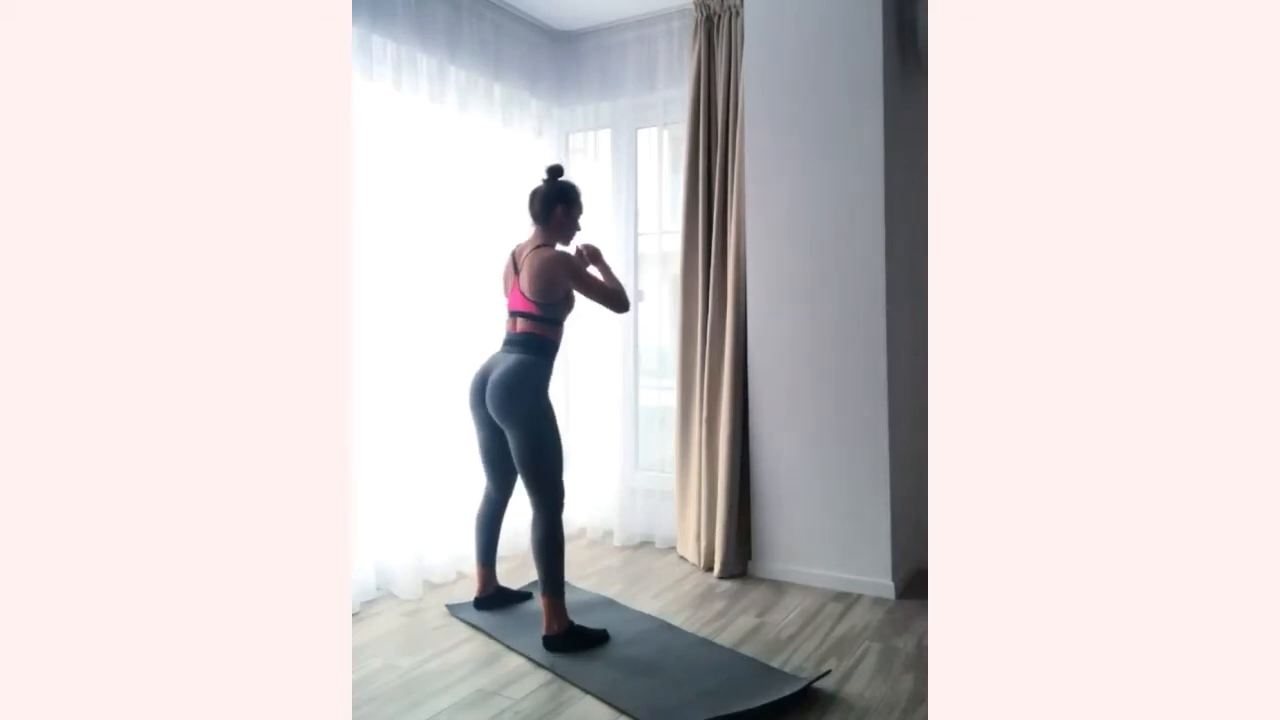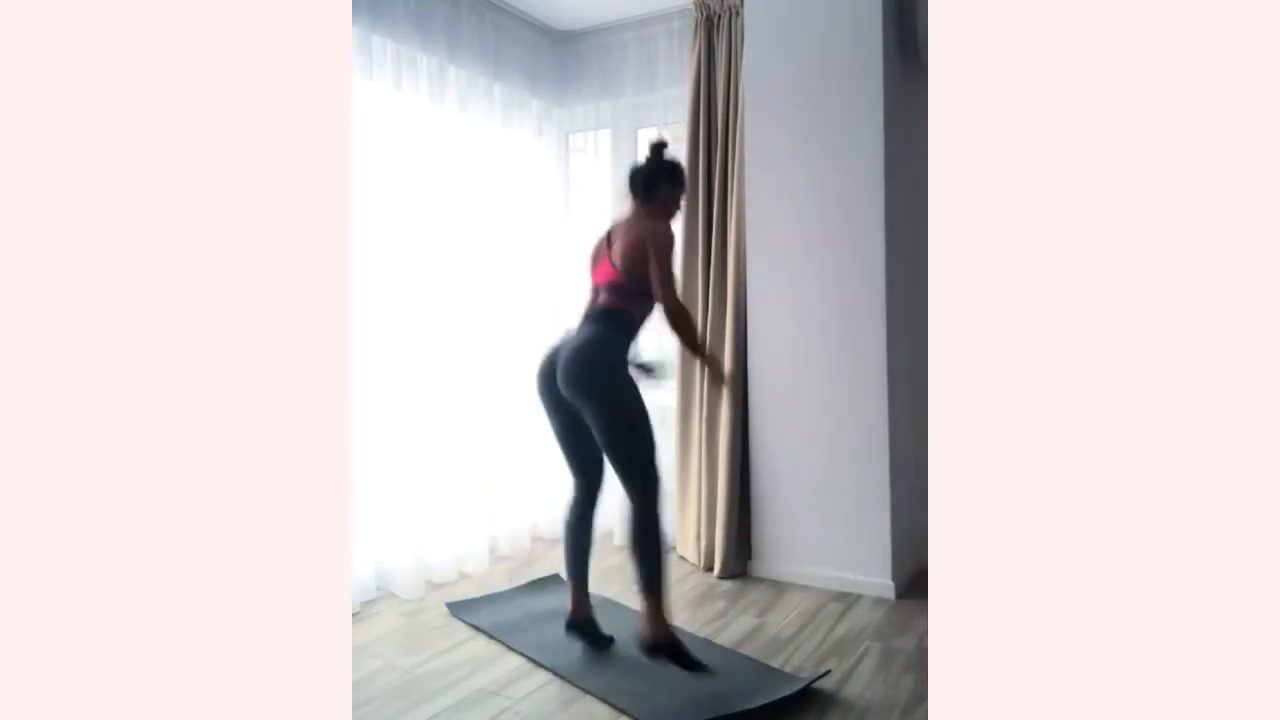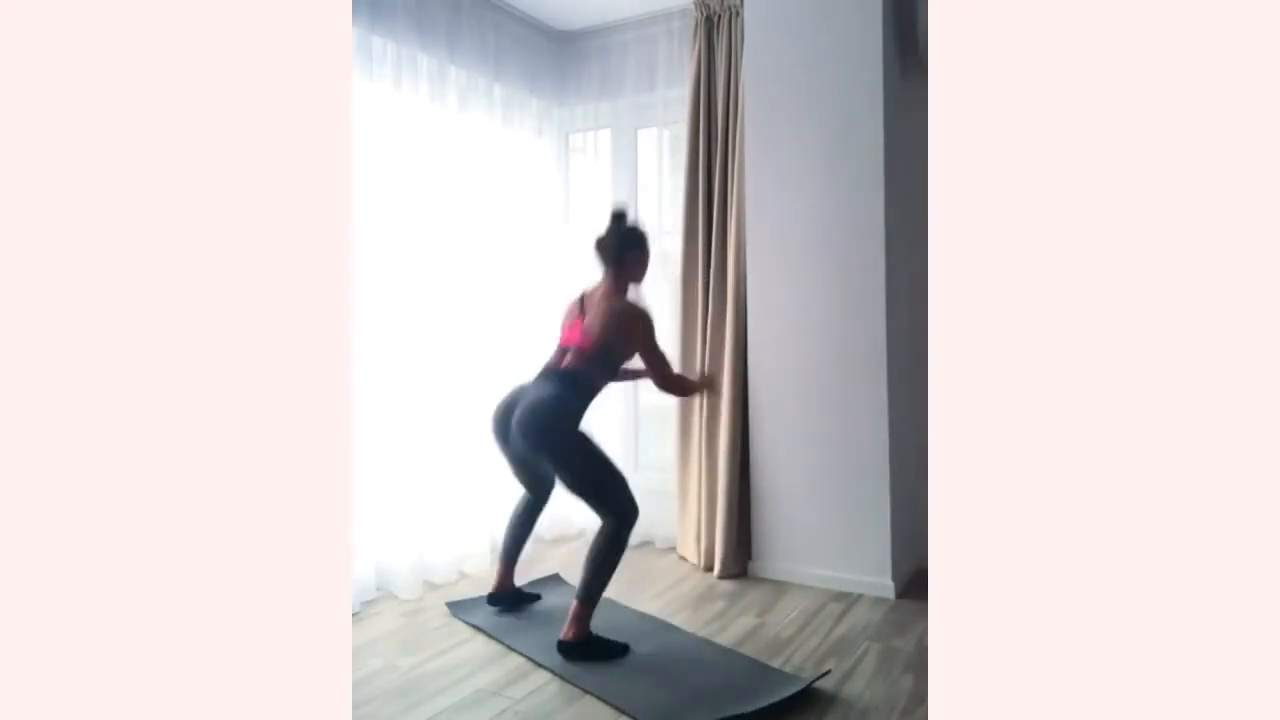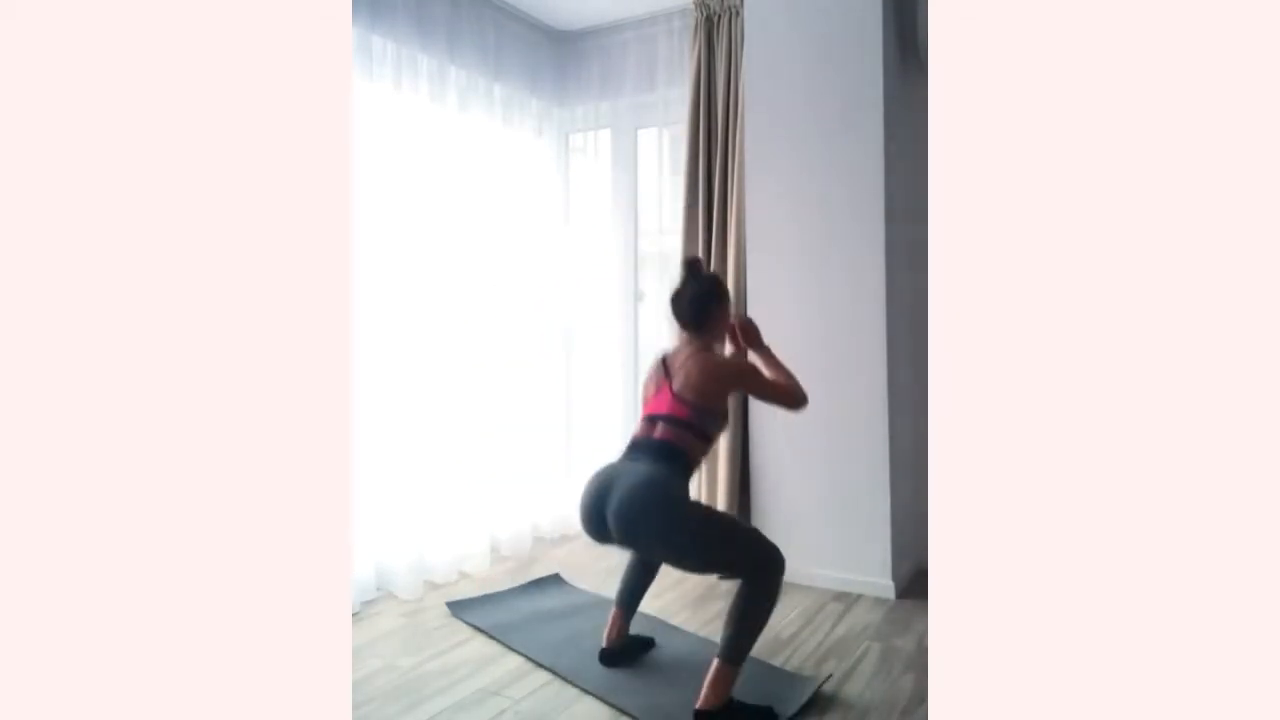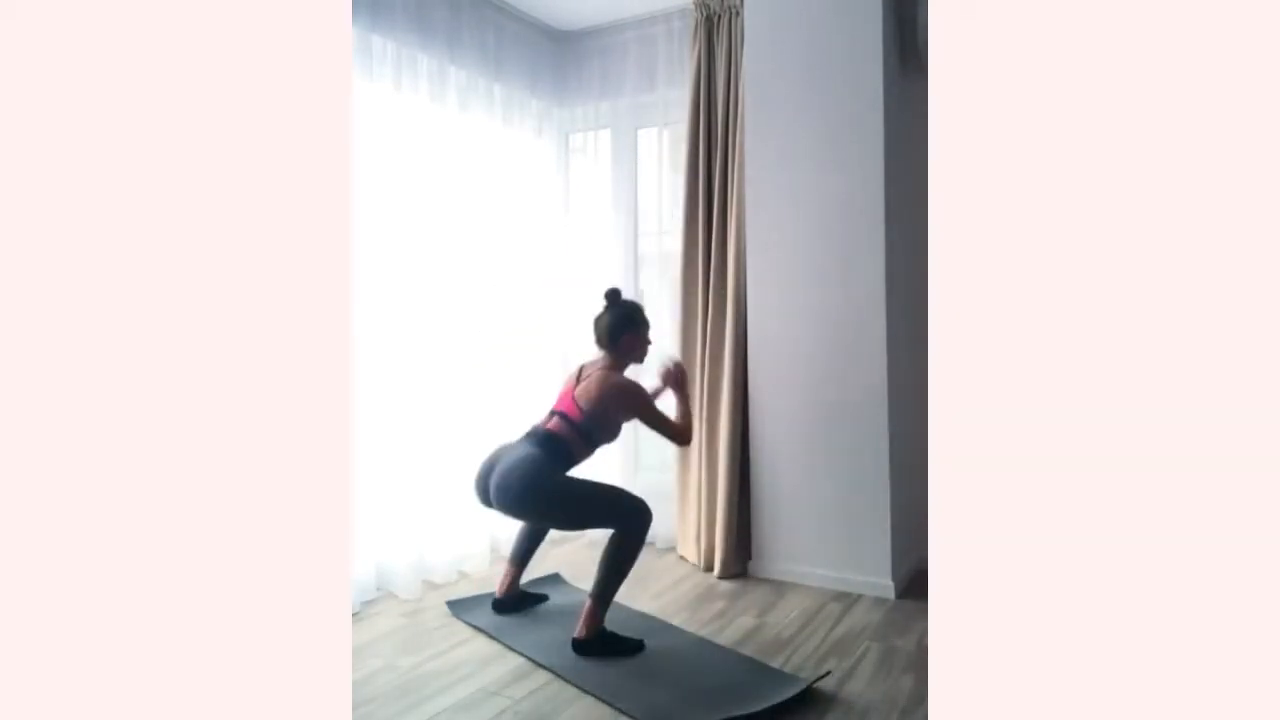
dt=1s
person 1, frame 1
left shoulder: (515, 256)
right shoulder: (555, 260)
right elbow: (619, 303)
left wrist: (576, 266)
right wrist: (597, 261)
left hip: (487, 377)
right hip: (521, 385)
left knee: (497, 488)
right knee: (548, 504)
left ankle: (486, 587)
right ankle: (556, 626)
person 1, frame 2
left shoulder: (606, 237)
right shoulder: (655, 233)
right elbow: (670, 305)
left wrist: (623, 353)
right wrist: (707, 359)
left hip: (558, 362)
right hip: (596, 367)
left knee: (586, 485)
right knee: (644, 495)
left ankle: (578, 611)
right ankle: (657, 632)
person 1, frame 3
left shoulder: (580, 302)
right shoulder: (626, 315)
right elbow: (667, 383)
left wrist: (637, 372)
right wrist: (700, 384)
left hip: (512, 410)
right hip: (547, 417)
left knee: (538, 488)
right knee: (621, 513)
left ankle: (502, 585)
right ankle: (575, 632)
person 1, frame 4
left shoulder: (660, 367)
right shoulder: (724, 368)
right elbow: (796, 398)
right wrist: (756, 347)
left hip: (598, 498)
right hip: (649, 502)
left knee: (657, 538)
right knee: (765, 566)
left ankle: (615, 639)
person 1, frame 5
left shoulder: (585, 370)
right shoulder: (622, 388)
right elbow: (682, 436)
left wrist: (659, 389)
right wrist: (681, 391)
left hip: (494, 470)
right hip: (522, 482)
left knee: (550, 497)
right knee: (634, 516)
left ankle: (507, 590)
right ankle: (590, 632)
